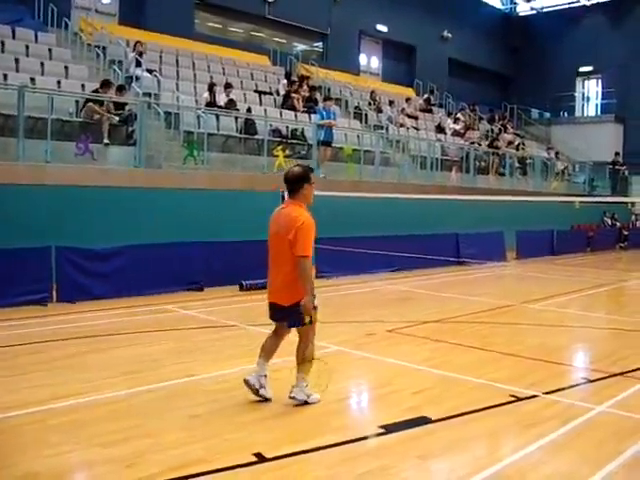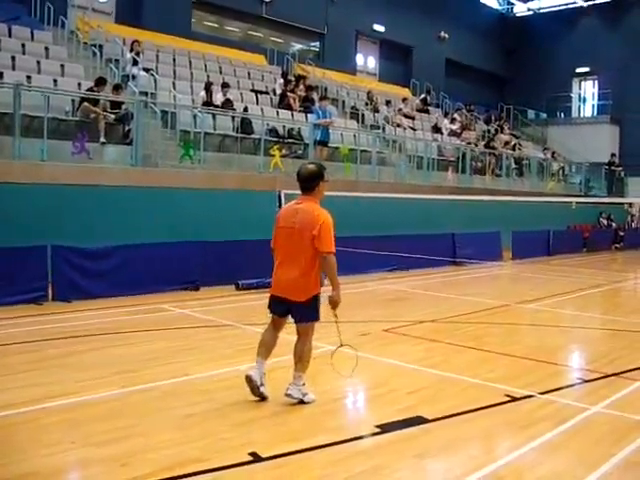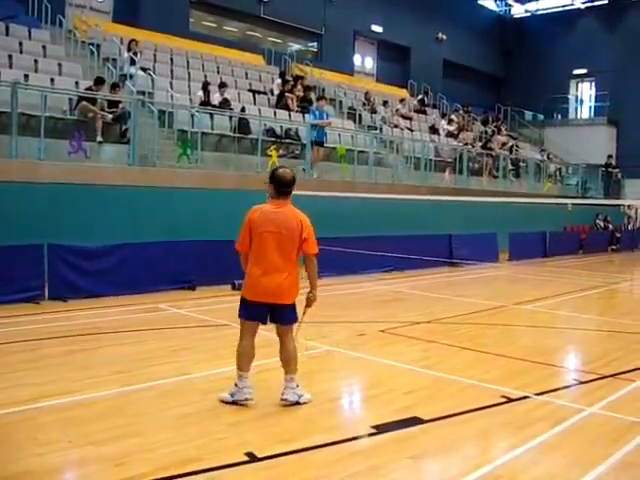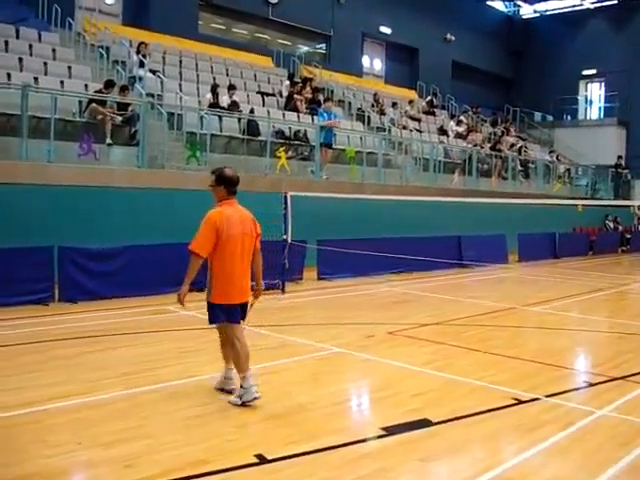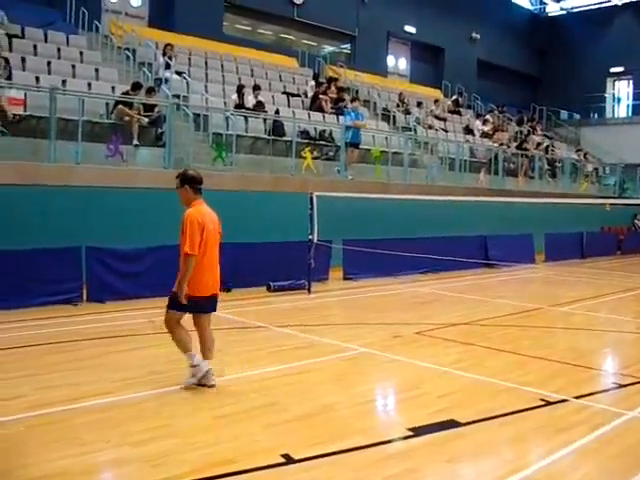
dt=0.5s
person 1, frame 1
left shoulder: (278, 213)
right shoulder: (303, 218)
right elbow: (303, 260)
right wrist: (308, 295)
left hip: (277, 289)
right hip: (296, 292)
left knee: (280, 330)
right knee: (307, 336)
left ankle: (258, 375)
right ankle: (301, 388)
person 1, frame 2
left shoulder: (284, 211)
right shoulder: (320, 216)
left elbow: (275, 248)
right elbow: (327, 256)
right wrist: (335, 289)
left hip: (280, 283)
right hip: (305, 287)
left knee: (274, 326)
right knee: (304, 335)
left ankle: (257, 371)
right ankle: (297, 386)
person 1, frame 3
left shoulder: (255, 214)
right shoulder: (301, 219)
left elbow: (243, 252)
right elbow: (310, 258)
right wrist: (313, 289)
left hip: (255, 288)
right hip: (284, 290)
left knee: (247, 335)
right knee: (287, 337)
left ankle: (242, 388)
right ankle: (291, 389)
person 1, frame 4
left shoulder: (215, 216)
right shoulder: (248, 216)
left elbow: (199, 254)
right elbow: (257, 253)
left wrist: (186, 285)
right wrist: (258, 281)
left hip: (222, 290)
right hip: (242, 288)
left knee: (233, 336)
right knee: (230, 332)
left ankle: (248, 388)
right ankle: (228, 378)
person 1, frame 5
left shoulder: (192, 214)
right shoulder: (211, 213)
left elbow: (191, 253)
left wrist: (182, 283)
left hip: (193, 284)
right hip: (210, 283)
left knee: (172, 321)
right knee: (203, 326)
left ankle: (198, 364)
right ankle: (206, 373)
